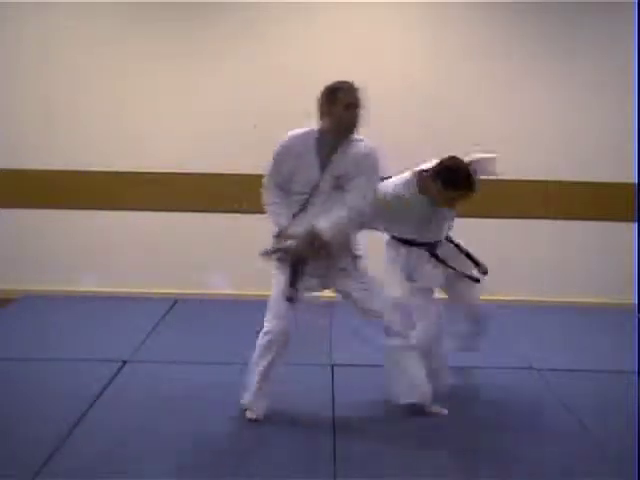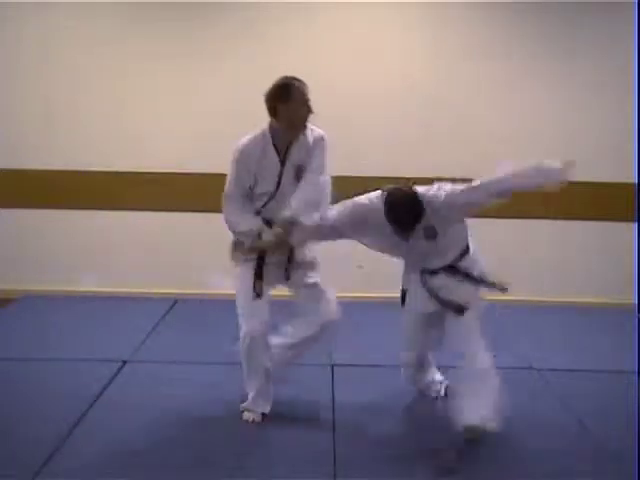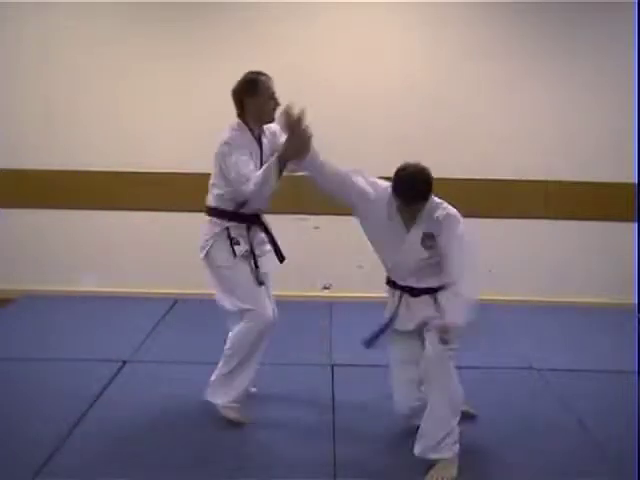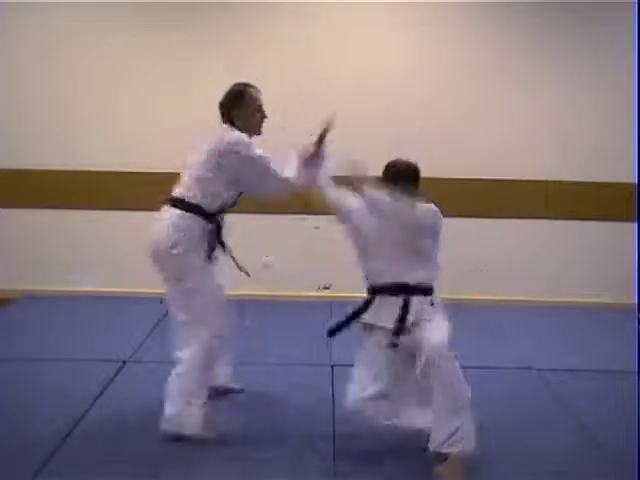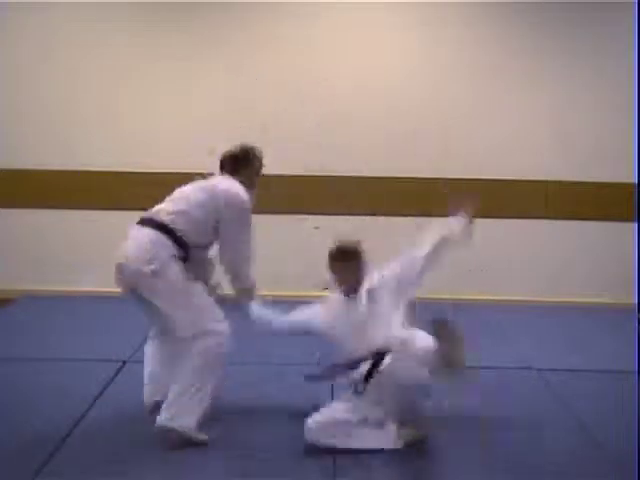
dt=0.2s
person 1, frame 1
left shoulder: (364, 155)
right shoulder: (293, 145)
left elbow: (355, 209)
right elbow: (272, 190)
left wrist: (314, 237)
right wrist: (287, 231)
left hip: (338, 252)
right hip: (297, 251)
left knee: (389, 316)
right knee: (278, 329)
left ankle: (418, 394)
right ankle: (253, 398)
person 1, frame 2
left shoulder: (315, 140)
right shoulder: (250, 149)
left elbow: (315, 191)
right elbow: (234, 202)
right wrist: (254, 236)
left hip: (295, 241)
right hip: (256, 245)
left knee: (323, 314)
right knee: (255, 329)
left ankle: (273, 355)
right ankle: (257, 400)
person 1, frame 3
left shoulder: (272, 134)
right shoulder: (231, 142)
left elbow: (301, 159)
right elbow: (252, 190)
left wrist: (298, 150)
right wrist: (281, 159)
left hip: (253, 233)
right hip: (227, 237)
left knee: (263, 315)
right knee: (256, 317)
left ankle: (232, 377)
right ankle: (225, 393)
person 1, frame 4
left shoulder: (232, 143)
right shoulder: (236, 145)
left elbow: (262, 180)
right elbow: (274, 185)
left wrist: (307, 163)
right wrist: (309, 164)
left hip: (179, 231)
right hip: (186, 236)
left knee: (212, 312)
right knee: (204, 328)
left ankle: (213, 378)
right ankle: (181, 417)
person 1, frame 5
left shoulder: (206, 189)
right shoulder: (236, 197)
right elbow: (236, 254)
left wrist: (205, 285)
right wrist: (245, 286)
left hip: (133, 252)
right hip: (155, 257)
left knee: (168, 327)
right knee: (213, 335)
left ankle: (158, 396)
right ankle: (178, 419)
person 2, frame 1
left shoulder: (440, 171)
right shoulder: (393, 195)
left elbow: (476, 165)
left wrist: (477, 163)
left hip: (442, 249)
right hip: (411, 256)
left knee: (474, 312)
right knee: (429, 328)
right ankle: (412, 395)
person 2, frame 2
left shoulder: (443, 200)
right shoulder: (369, 209)
left elbow: (496, 184)
right elbow: (323, 222)
left wrist: (550, 174)
right wrist: (279, 239)
left hip: (460, 277)
right hip: (420, 280)
left knee: (467, 342)
right knee: (416, 353)
left ankle: (476, 418)
right ankle: (431, 383)
person 2, frame 3
left shoulder: (447, 220)
right shoulder: (377, 196)
left elbow: (459, 271)
right elbow: (329, 173)
left wrist: (453, 322)
left hip: (439, 302)
right hip: (403, 300)
left knee: (436, 362)
right knee: (407, 402)
person 2, frame 4
left shoulder: (428, 217)
right shoulder: (364, 208)
left elbow: (405, 219)
right elbow: (330, 193)
left hip: (419, 311)
right hip: (380, 319)
left knee: (437, 356)
right knee: (362, 398)
left ankle: (454, 447)
right ankle: (443, 422)
person 2, frame 5
left shoulder: (385, 283)
right shoulder: (326, 309)
left elbow: (424, 253)
right elbow: (281, 322)
left wrist: (458, 222)
right wrist: (250, 303)
right hip: (371, 386)
right knee: (314, 430)
left ankle: (446, 355)
right ankle: (401, 433)
